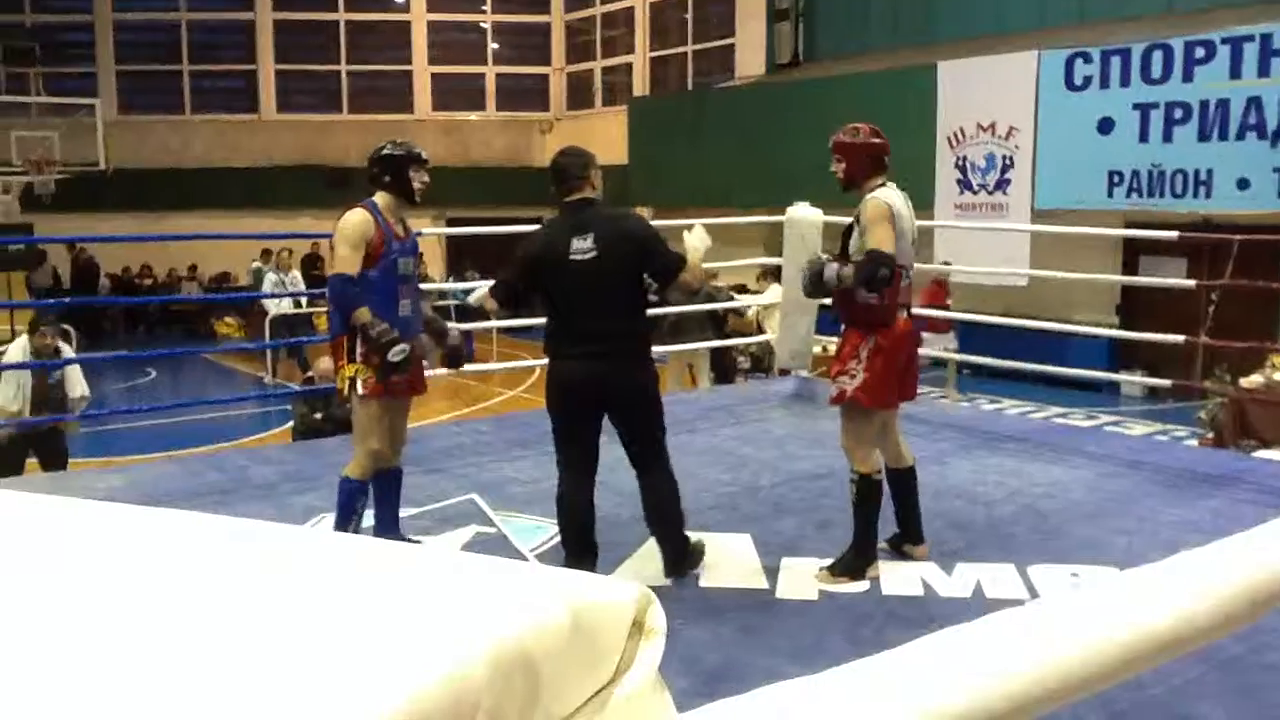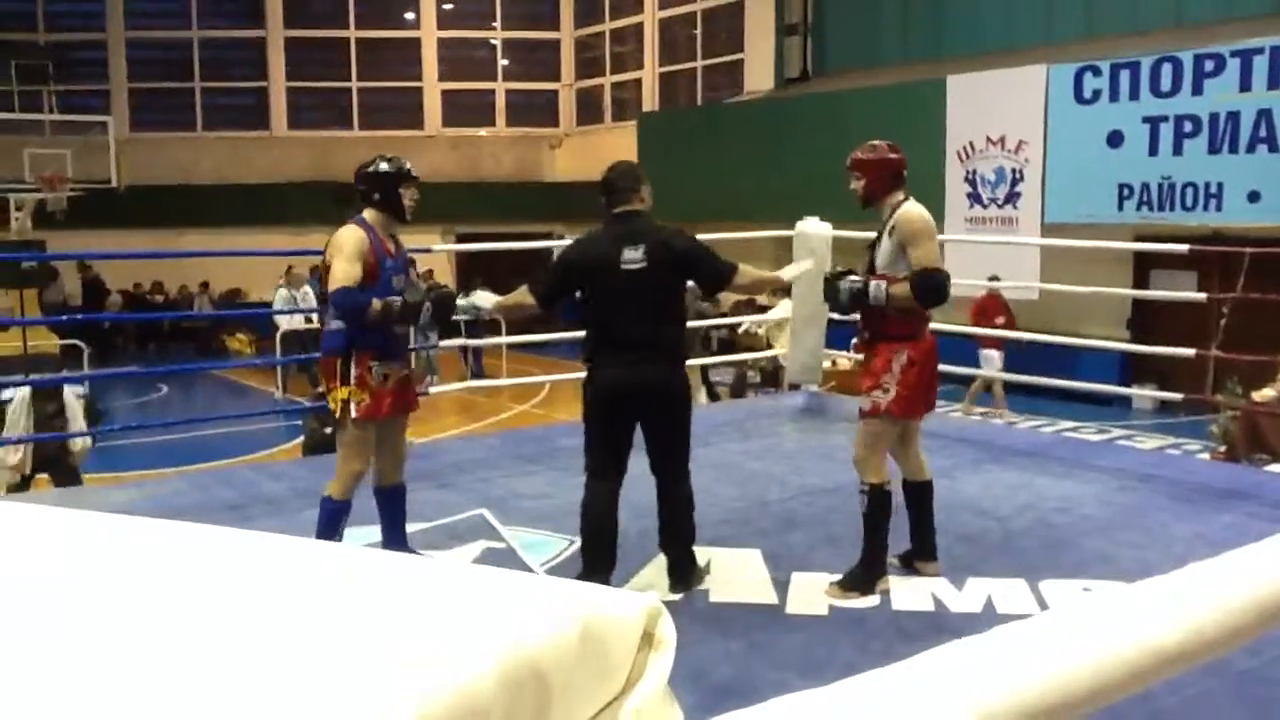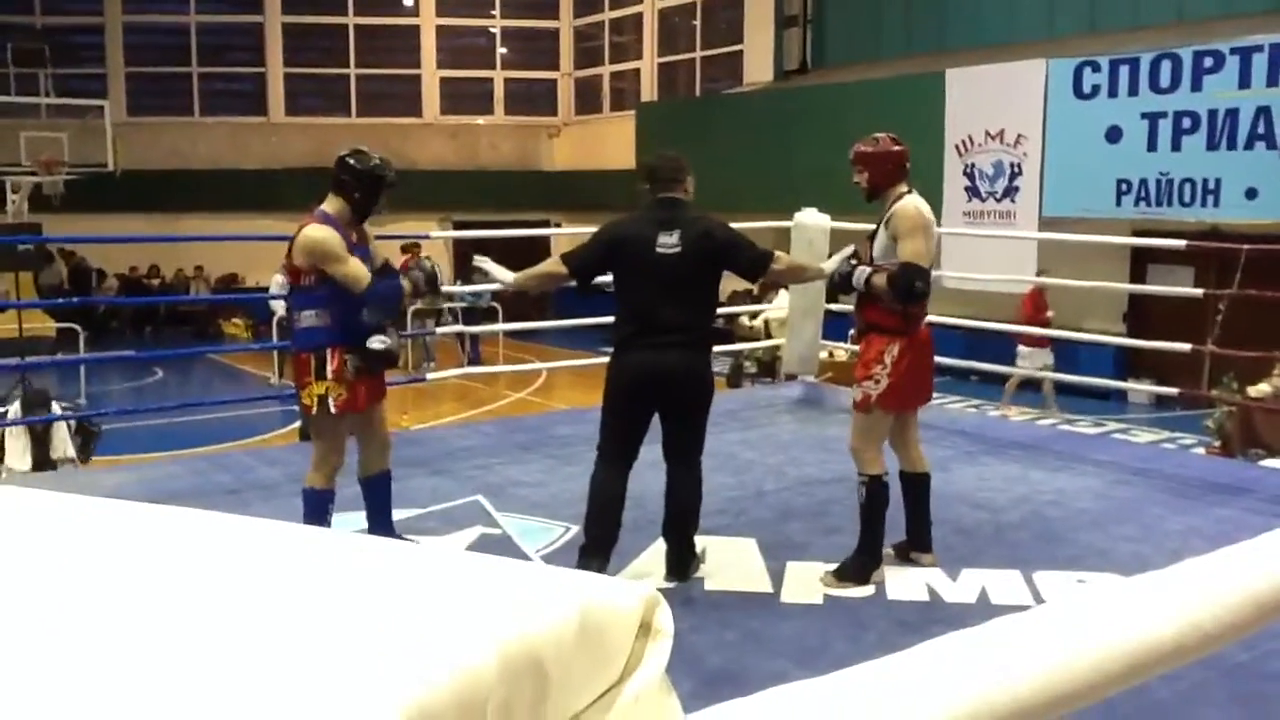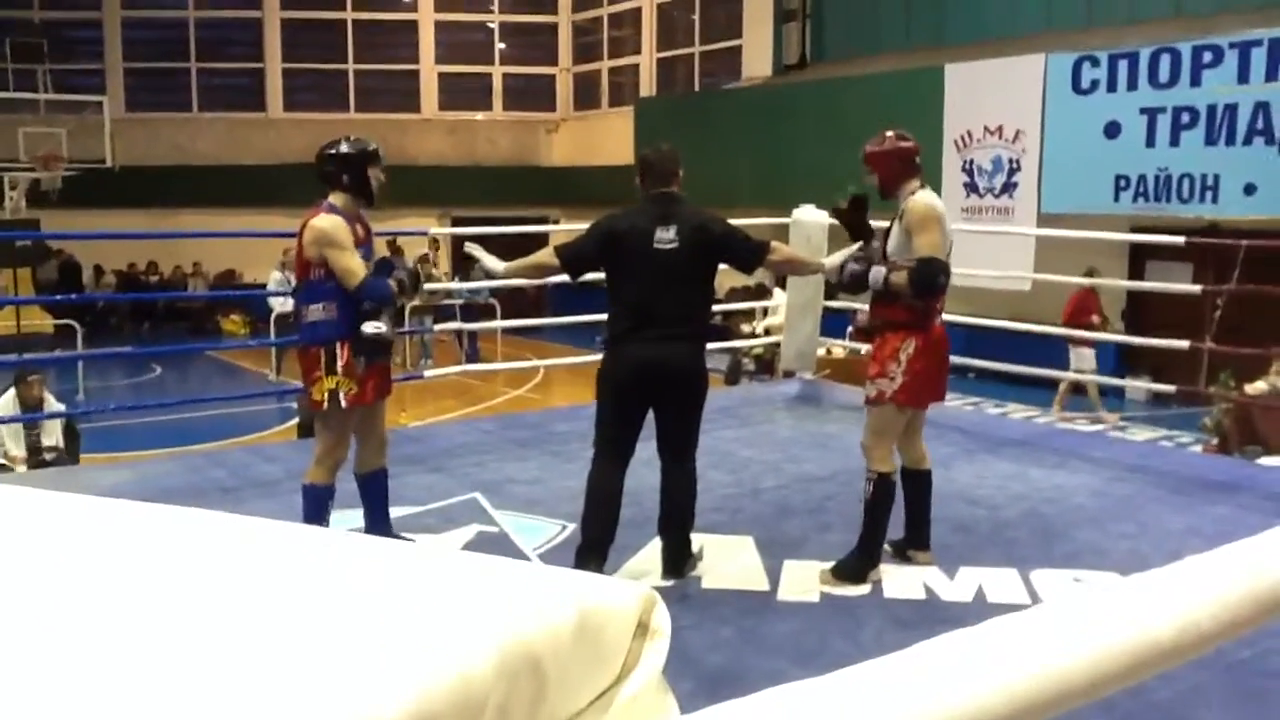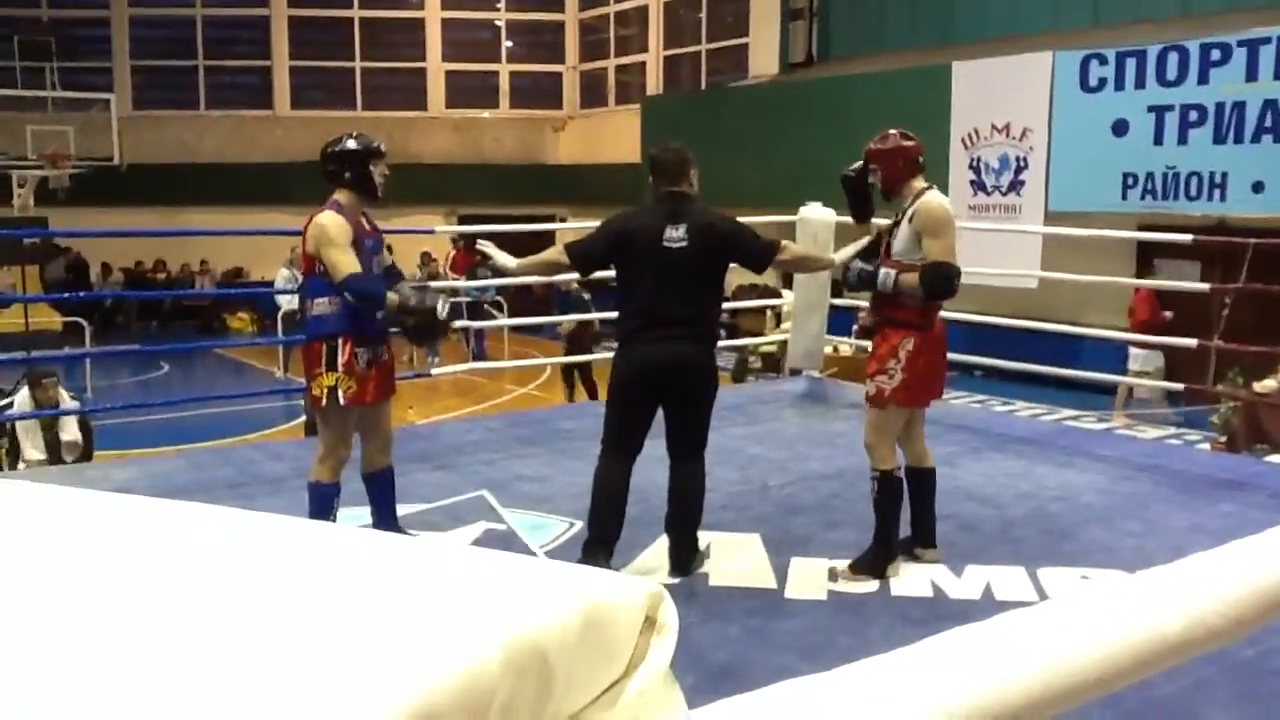
dt=0.5s
person 1, frame 1
left shoulder: (876, 204)
right shoulder: (895, 199)
left elbow: (880, 271)
left wrist: (829, 275)
right wrist: (838, 270)
left hip: (873, 337)
right hip: (892, 330)
left knee: (858, 446)
right knee: (887, 437)
left ankle: (862, 556)
right ankle: (911, 537)
person 1, frame 2
left shoulder: (910, 217)
right shoulder: (895, 218)
left elbow: (933, 289)
left wrist: (868, 293)
right wrist: (856, 287)
left hip: (901, 351)
right hip: (897, 348)
left knee: (868, 456)
right knee: (906, 450)
left ankle: (871, 569)
right ankle: (923, 553)
person 1, frame 3
left shoulder: (906, 211)
right shoulder: (905, 210)
left elbow: (910, 285)
left wrist: (858, 276)
right wrist: (857, 266)
left hip: (892, 344)
right hip: (901, 341)
left knee: (865, 448)
right knee: (905, 443)
left ankle: (867, 560)
right ankle: (919, 543)
person 1, frame 4
left shoulder: (920, 206)
right shoulder: (912, 208)
left elbow: (931, 279)
left wrist: (871, 275)
right wrist: (861, 236)
left hip: (908, 341)
right hip: (909, 338)
left knee: (877, 445)
right knee: (909, 441)
left ankle: (865, 558)
right ankle: (916, 541)
person 1, frame 5
left shoulder: (930, 208)
right shoulder: (908, 209)
left elbow: (943, 282)
right elbow: (873, 259)
left wrist: (880, 278)
right wrist: (860, 209)
left hip: (909, 339)
right hip: (903, 336)
left knee: (879, 441)
right knee: (910, 438)
left ankle: (882, 554)
right ankle: (923, 539)
person 2, frame 1
left shoulder: (540, 242)
right shoulder: (629, 228)
left elbow: (499, 302)
right elbow: (687, 278)
left wrist: (479, 298)
right wrist: (695, 248)
left hip: (569, 372)
right hip: (629, 368)
left knee: (575, 471)
right knee: (652, 462)
left ankle: (580, 567)
right ankle: (679, 553)
person 2, frame 2
left shoulder: (584, 250)
right shoulder: (674, 242)
left elbow: (532, 299)
right elbow: (736, 279)
left wrist: (490, 304)
right wrist: (781, 278)
left hip: (607, 379)
right hip: (664, 378)
left knee: (602, 479)
right knee: (672, 476)
left ankle: (595, 578)
right ankle: (683, 570)
person 2, frame 3
left shoulder: (623, 230)
right shoulder: (710, 231)
left elbow: (562, 269)
right elbow: (775, 267)
left wrist: (512, 279)
right wrist: (822, 271)
left hip: (632, 363)
right hip: (689, 365)
left knee: (612, 462)
right knee: (684, 463)
left ankle: (593, 561)
right ankle: (680, 560)
person 2, frame 4
left shoulder: (617, 225)
right shoulder: (706, 226)
left elbow: (555, 259)
right elbow: (772, 256)
left wrist: (503, 268)
right wrist: (823, 265)
left hip: (627, 359)
right hip: (685, 360)
left knee: (609, 458)
right knee: (679, 459)
left ankle: (590, 559)
right ankle: (677, 557)
person 2, frame 5
left shoulder: (628, 224)
right shoulder: (716, 225)
left elbow: (565, 257)
right elbow: (783, 255)
left wrist: (514, 265)
right wrist: (832, 261)
left hip: (638, 357)
right hip: (694, 358)
left knee: (616, 455)
right knee: (687, 457)
left ankle: (597, 554)
right ankle: (684, 554)
person 3, frame 1
left shoulder: (403, 227)
right shoulder: (358, 221)
right elbow: (342, 290)
left wrist: (440, 330)
right wrist: (382, 336)
left hip: (400, 349)
right hip: (364, 350)
left knee: (393, 445)
right knee: (369, 449)
left ankle: (387, 533)
person 3, frame 2
left shoulder: (394, 243)
right shoulder: (352, 238)
right elbow: (344, 302)
left wrist: (425, 303)
right wrist: (399, 307)
left hip: (391, 365)
right hip: (356, 368)
left knee: (392, 461)
right knee: (352, 468)
left ankle: (396, 548)
person 3, frame 3
left shoulder: (356, 230)
right shoulder: (318, 236)
left elbow: (383, 282)
right elbow: (373, 291)
left wrist: (385, 332)
right wrist: (416, 283)
left hip: (360, 354)
right hip: (326, 360)
left knee: (377, 445)
right knee: (329, 458)
left ankle: (383, 534)
person 3, frame 4
left shoulder: (359, 223)
right shoulder: (326, 225)
left elbow: (374, 284)
right elbow: (364, 290)
left wrist: (380, 321)
right wrist: (402, 283)
left hip: (363, 348)
right hip: (332, 353)
left knee: (374, 442)
right knee: (331, 452)
left ankle: (379, 532)
person 3, frame 5
left shoulder: (366, 222)
right shoulder: (329, 222)
left elbow: (389, 278)
right elbow: (354, 288)
left wrist: (418, 304)
right wrist: (408, 307)
left hip: (370, 348)
right hip: (337, 351)
left knee: (379, 441)
right knee: (335, 450)
left ankle: (387, 529)
